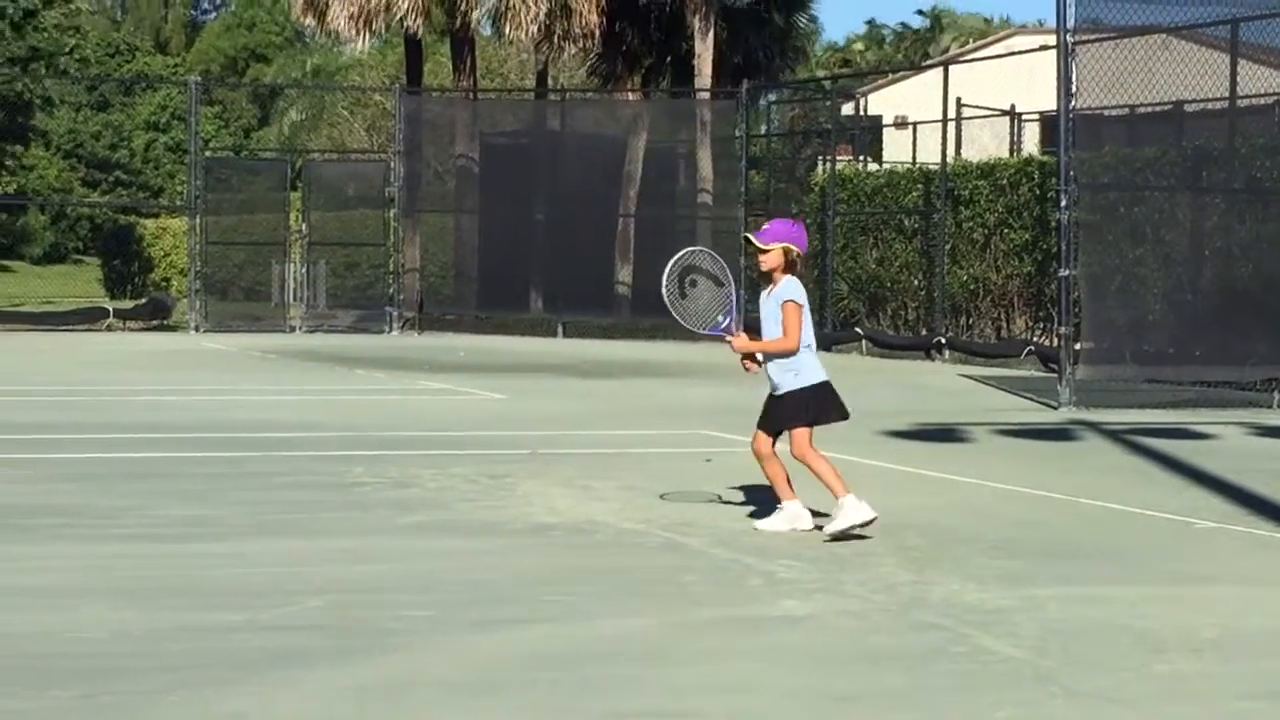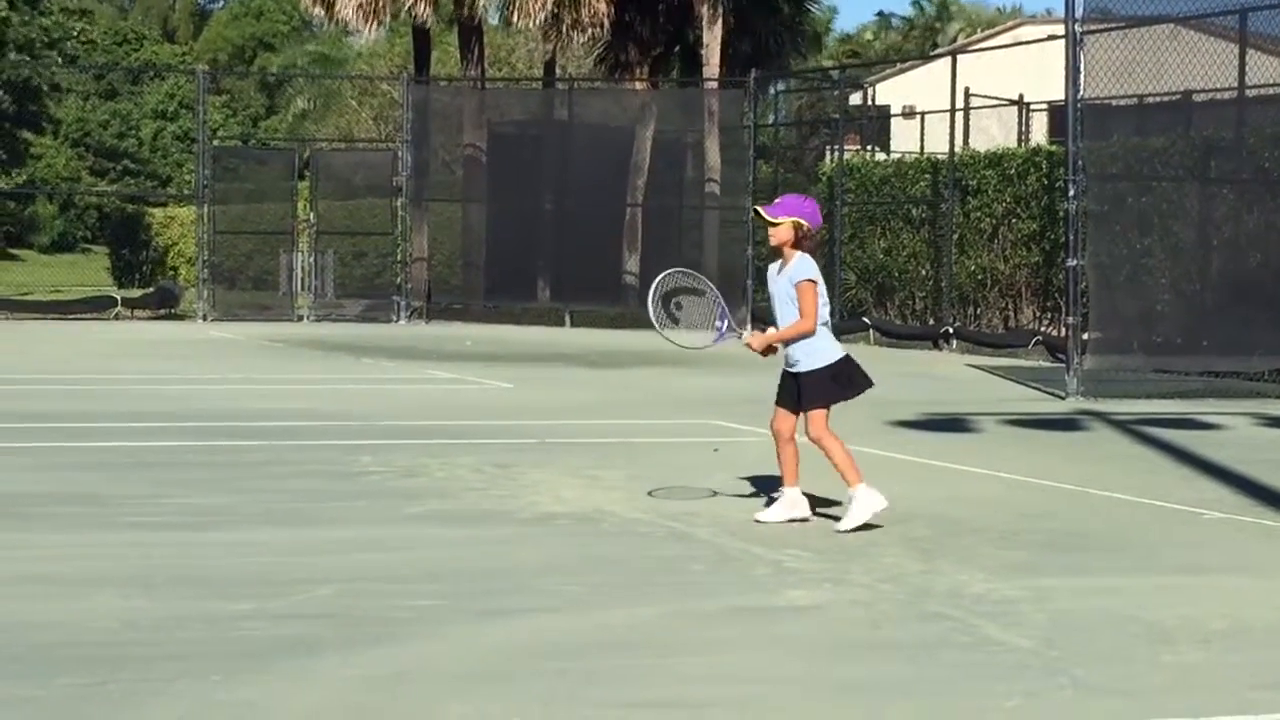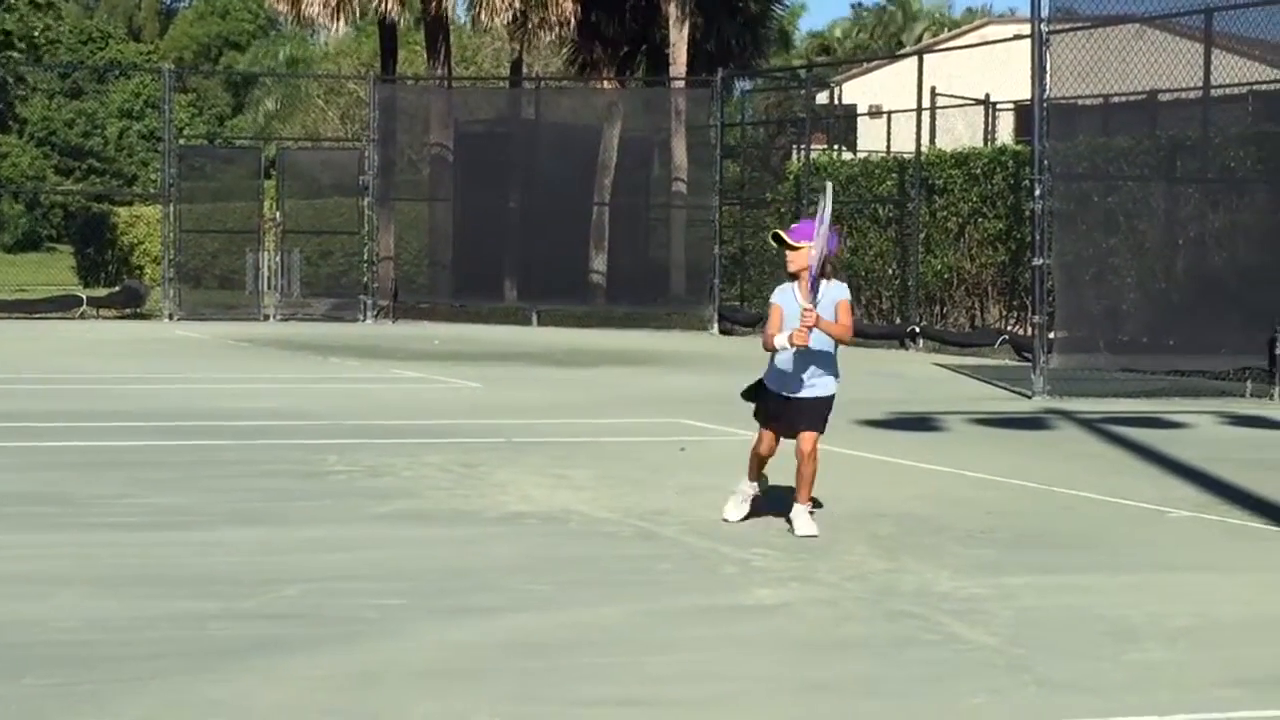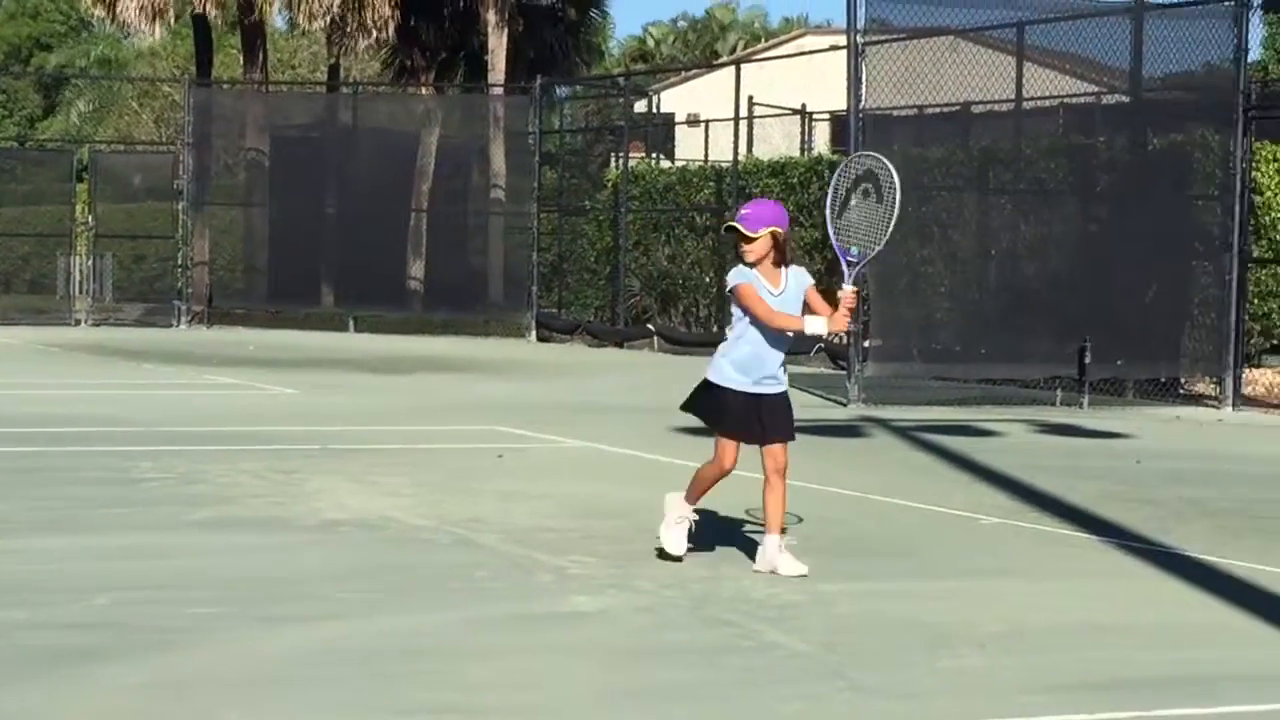
dt=0.5s
person 1, frame 1
left shoulder: (790, 290)
right shoulder: (768, 293)
left elbow: (792, 342)
left wrist: (751, 347)
right wrist: (755, 359)
left hip: (803, 382)
right hip: (782, 386)
left knee: (802, 448)
right knee: (761, 445)
left ankle: (850, 505)
right ankle: (792, 509)
person 1, frame 2
left shoulder: (803, 268)
right shoulder: (775, 270)
left elbow: (809, 323)
left wrist: (768, 338)
right wrist: (771, 339)
left hip: (820, 363)
right hip: (796, 364)
left knee: (817, 430)
right knee: (780, 426)
left ankle: (862, 495)
right ankle: (792, 498)
person 1, frame 3
left shoulder: (837, 291)
right shoulder: (782, 293)
left elbow: (846, 333)
right elbow: (767, 340)
left wrist: (819, 323)
right wrist: (787, 339)
left hip: (818, 387)
right hip: (780, 383)
left knee: (807, 447)
right knee: (763, 448)
left ankle: (802, 509)
right ankle: (750, 486)
person 1, frame 4
left shoulder: (799, 277)
right shoulder: (740, 277)
left elbow: (827, 318)
right elbow: (770, 317)
left wrist: (842, 310)
right wrist: (821, 323)
left hip: (772, 389)
right hip: (730, 383)
left knee: (777, 465)
right knee: (725, 461)
left ankle: (772, 547)
right ankle: (683, 507)
